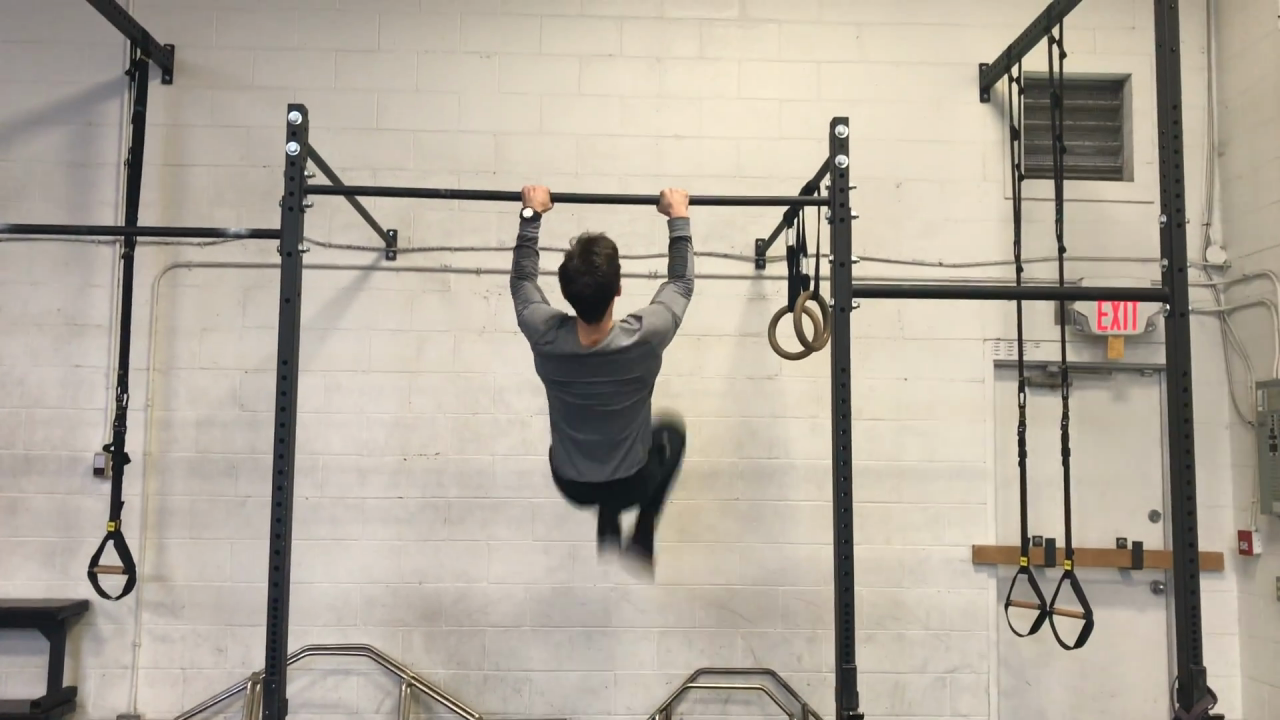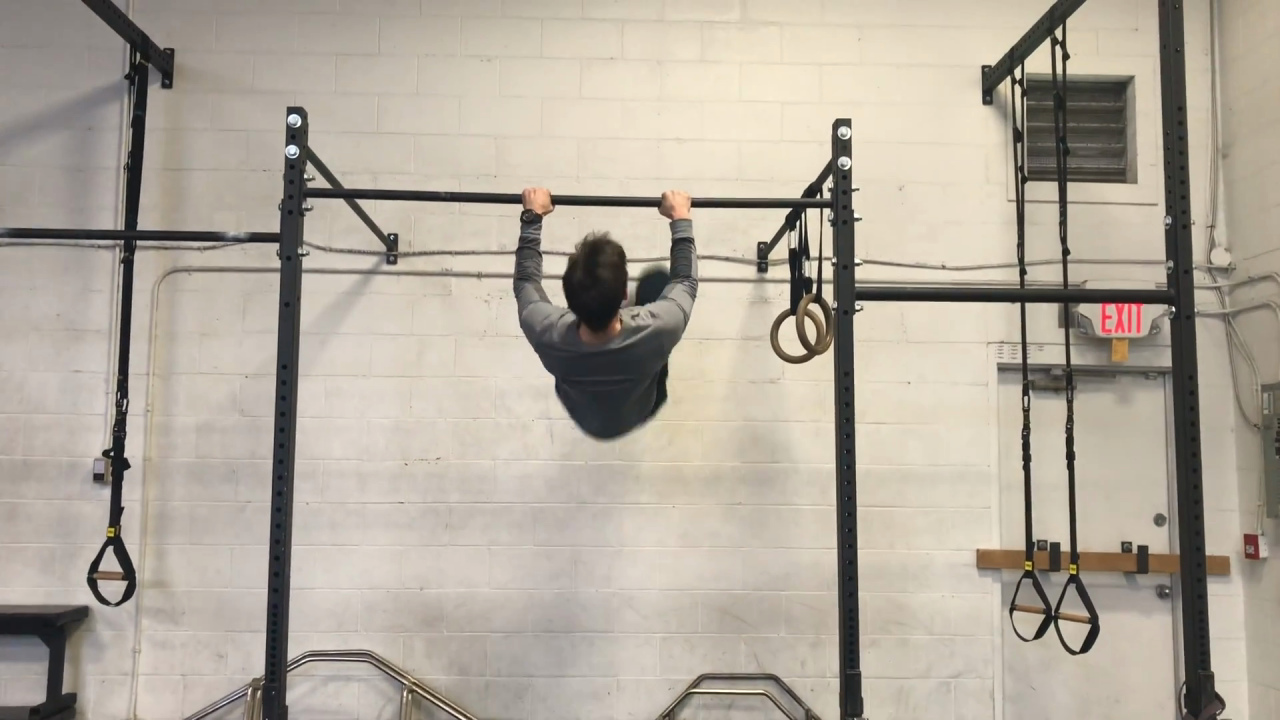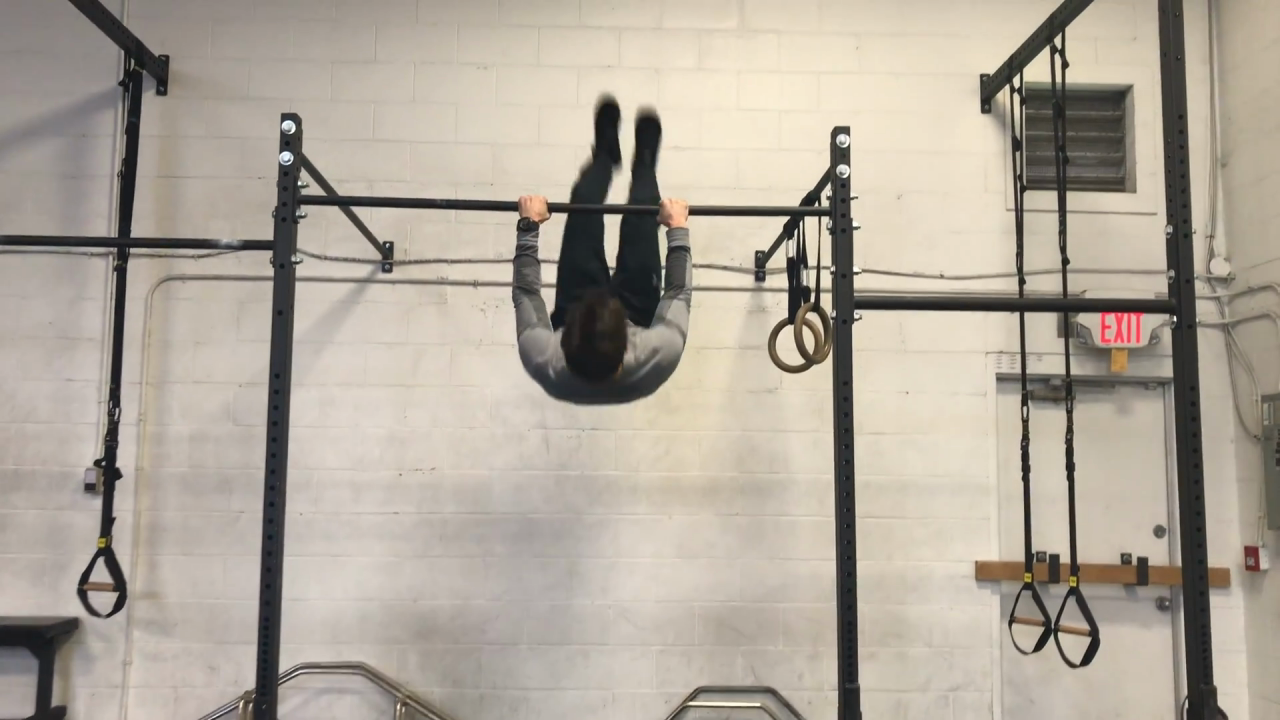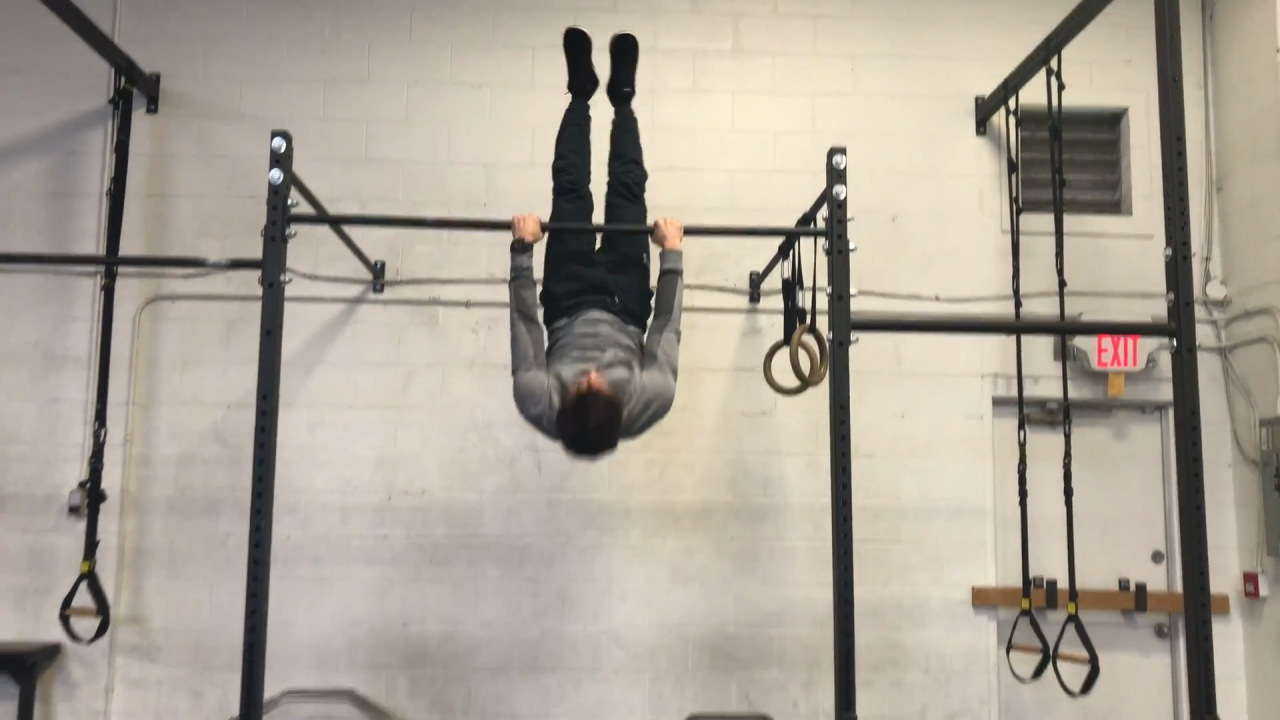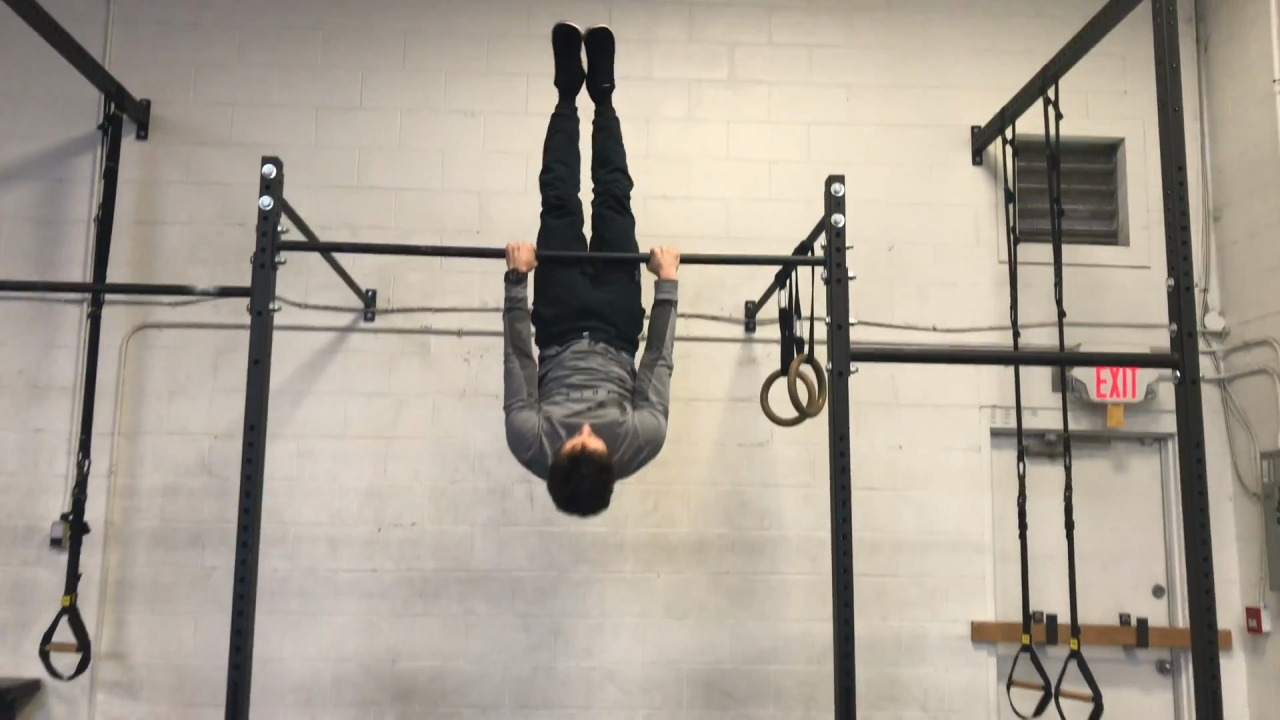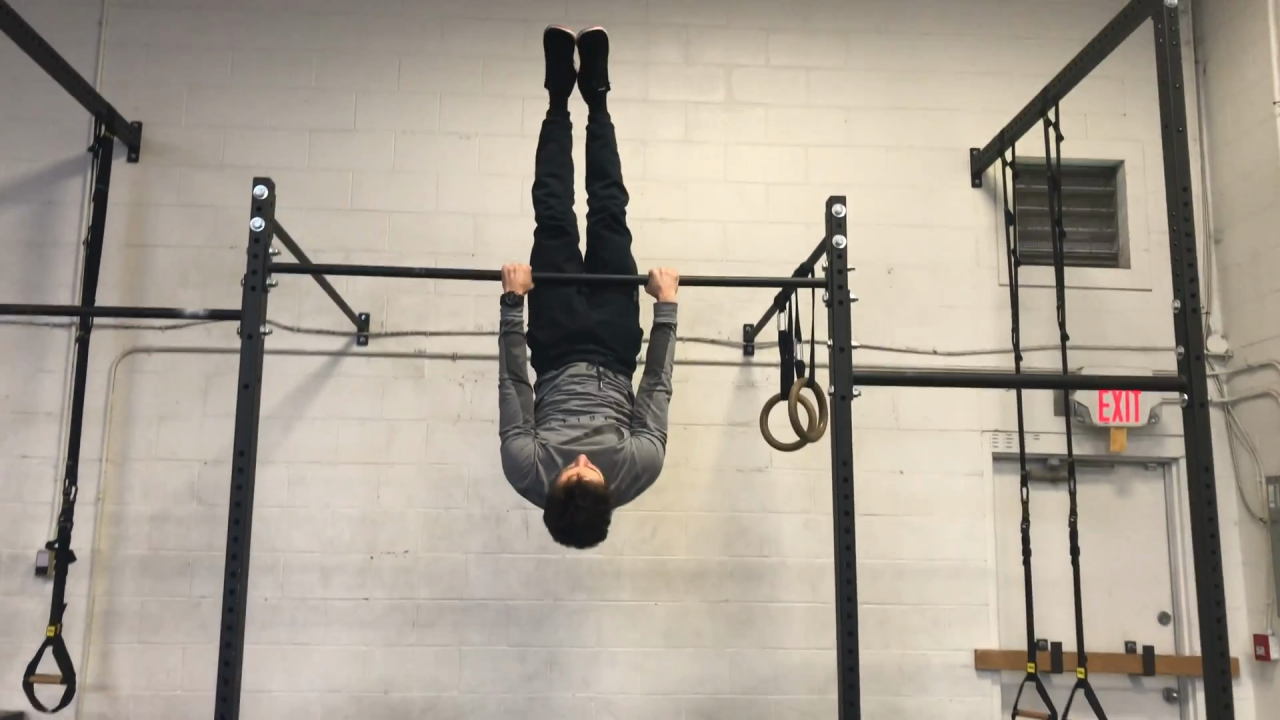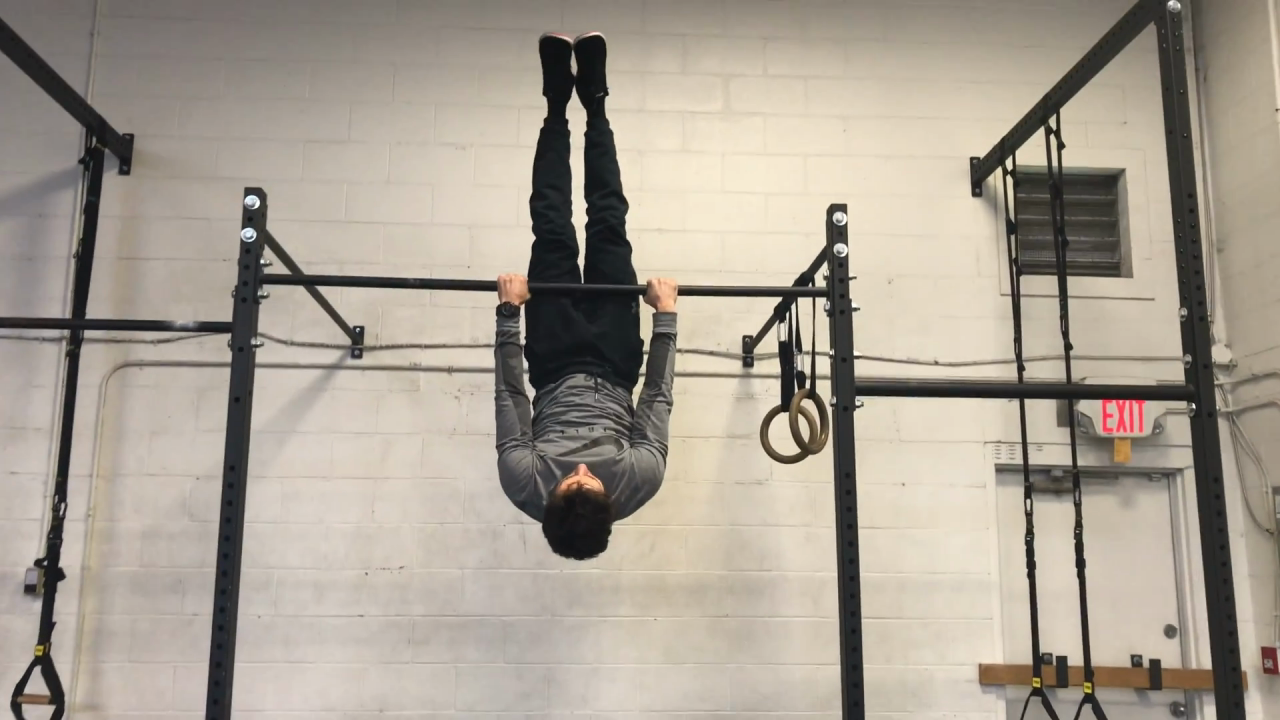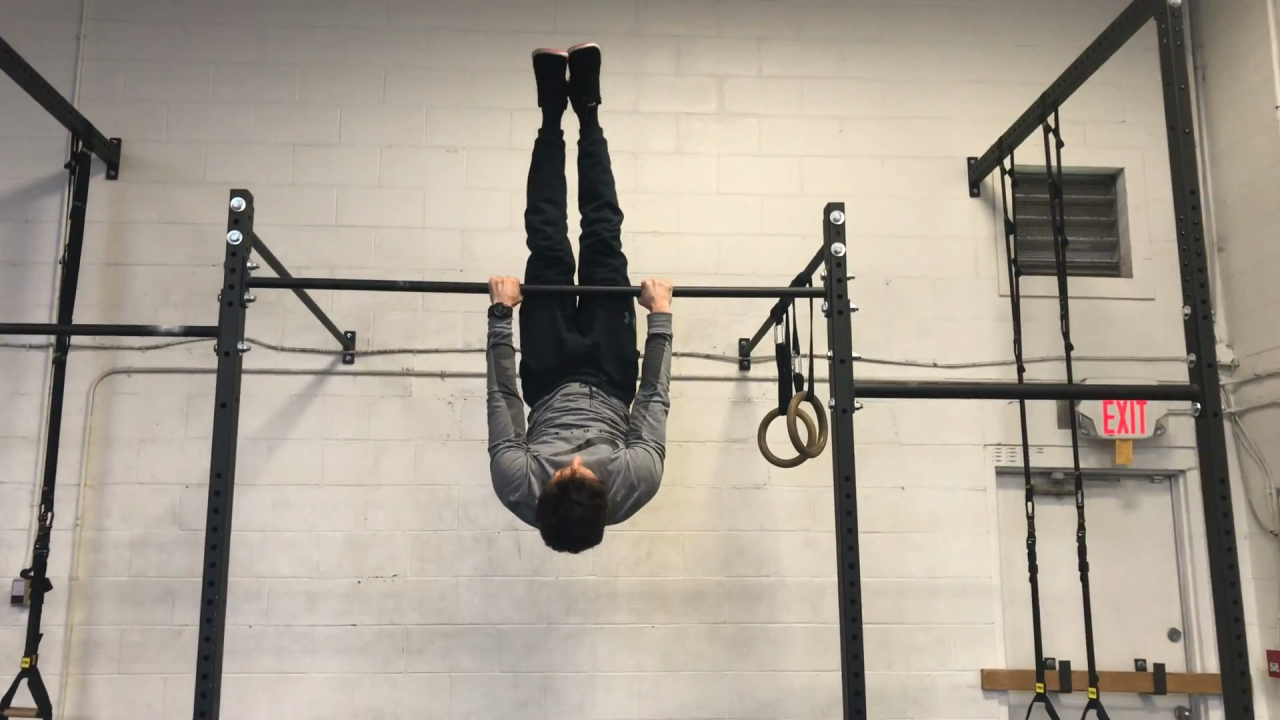
dt=0.2s
person 1, frame 1
left shoulder: (546, 335)
right shoulder: (644, 336)
left elbow: (522, 278)
right elbow: (681, 283)
left wrist: (532, 213)
right wrist: (678, 219)
left hip: (571, 483)
right hip: (628, 483)
right knee: (671, 431)
left ankle: (608, 531)
right ankle: (641, 540)
person 1, frame 2
left shoulder: (548, 333)
right shoulder: (656, 330)
left elbow: (526, 281)
right elbow: (684, 283)
left wrist: (532, 217)
right wrist: (681, 221)
right hip: (633, 413)
right knee: (656, 276)
person 1, frame 3
left shoulder: (547, 365)
right shoulder: (655, 360)
left elbow: (525, 293)
right elbow: (679, 296)
left wrist: (529, 226)
right wrist: (678, 232)
left hip: (574, 328)
left knee: (583, 209)
right knee: (641, 217)
left ankle: (605, 154)
right ankle: (644, 155)
person 1, frame 4
left shoulder: (538, 406)
right shoulder: (650, 402)
left elbow: (523, 321)
right elbow: (668, 326)
left wrist: (522, 248)
right wrist: (672, 253)
left hip: (569, 312)
right hip: (623, 317)
left knee: (570, 193)
right knee: (626, 194)
left ankle: (581, 93)
right ankle: (621, 97)
person 1, frame 5
left shoulder: (531, 447)
right shoulder: (641, 444)
left elbow: (517, 356)
right elbow: (659, 362)
left wrist: (516, 279)
right wrist: (667, 284)
left hip: (560, 335)
right hip: (613, 337)
left knee: (560, 208)
right knee: (612, 206)
left ankle: (569, 91)
right ankle: (600, 92)
person 1, frame 6
left shoulder: (527, 474)
right shoulder: (638, 471)
left elbow: (512, 383)
right elbow: (657, 385)
left wrist: (513, 302)
right wrist: (666, 306)
left hip: (557, 354)
right hip: (611, 356)
left knee: (555, 226)
right knee: (607, 220)
left ankle: (561, 96)
right ankle: (594, 96)
person 1, frame 7
left shoulder: (525, 487)
right shoulder: (639, 483)
left elbow: (510, 394)
right elbow: (658, 397)
left wrist: (509, 313)
right wrist: (665, 316)
left hip: (556, 370)
right hip: (611, 371)
left knee: (554, 238)
right knee: (606, 233)
left ankle: (560, 105)
right ankle: (592, 103)
person 1, frame 8
left shoulder: (517, 489)
right shoulder: (636, 485)
left elbow: (502, 396)
right elbow: (654, 398)
left wrist: (501, 314)
right wrist: (660, 317)
left hip: (550, 383)
right hip: (607, 384)
left knee: (549, 255)
right knee: (602, 252)
left ankle: (554, 118)
right ankle: (585, 115)
